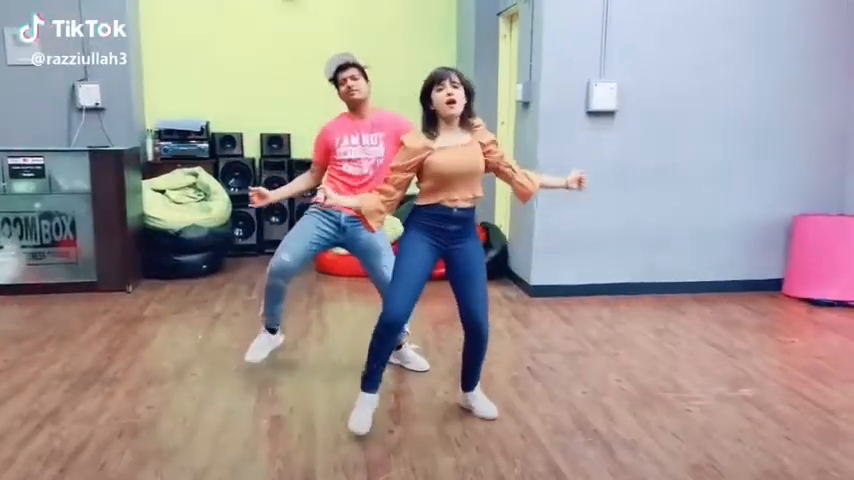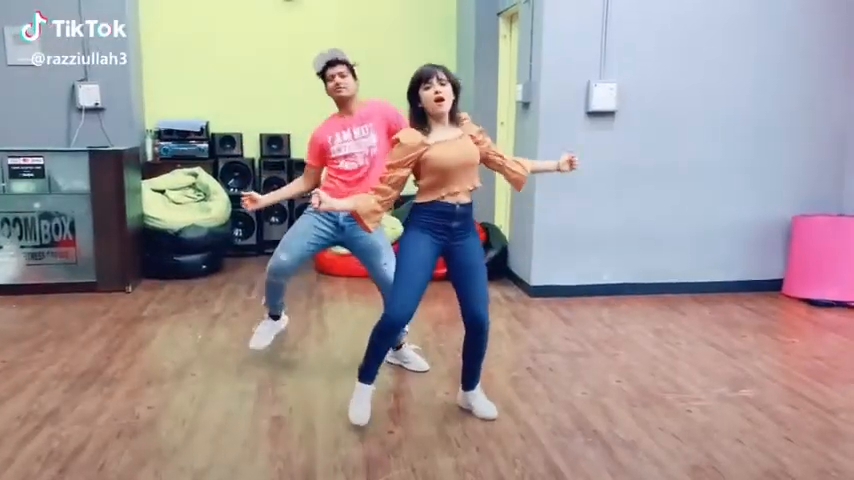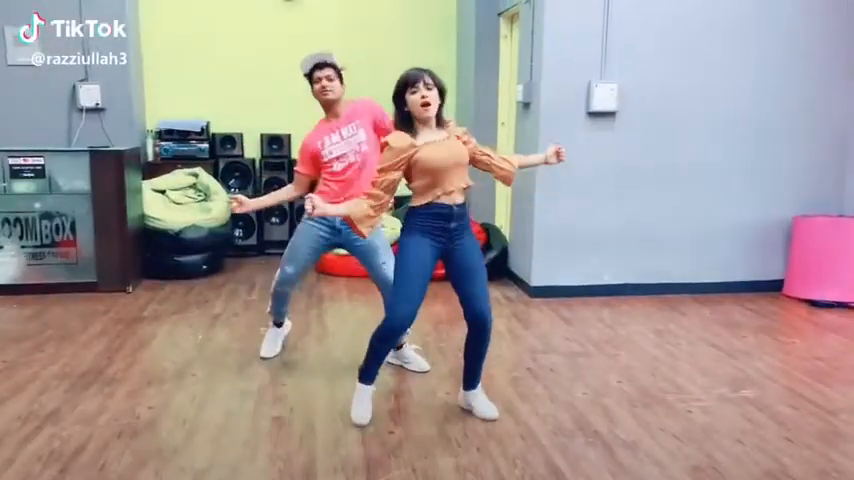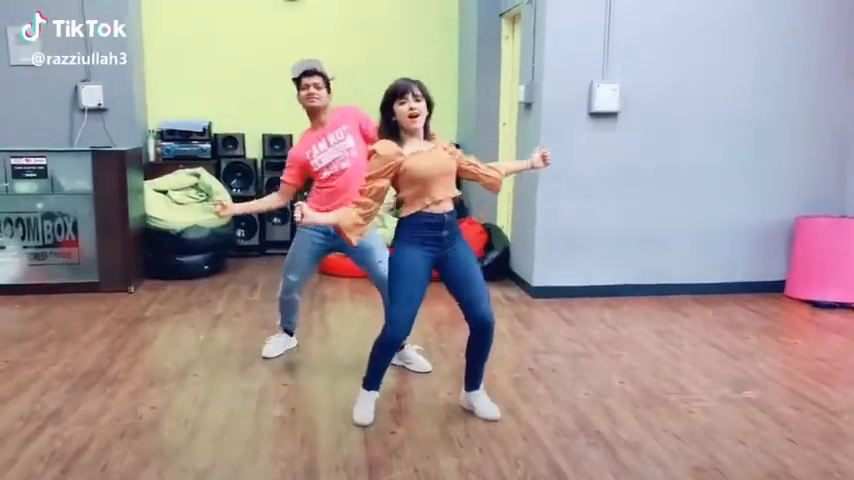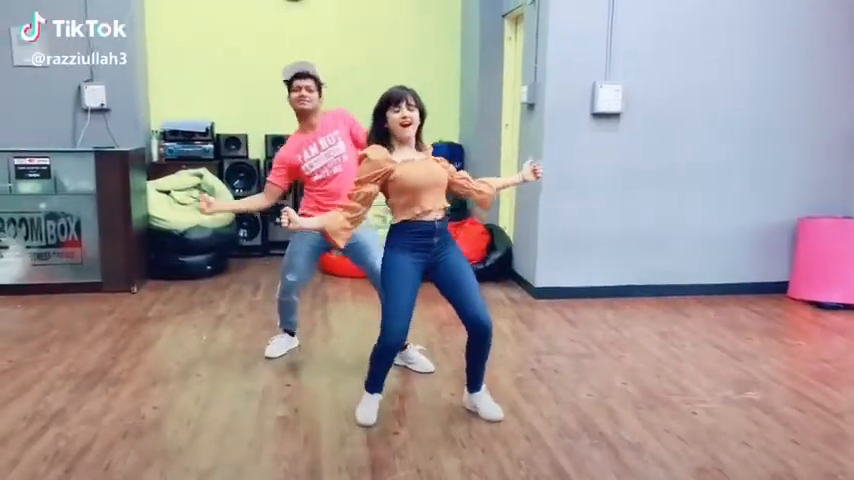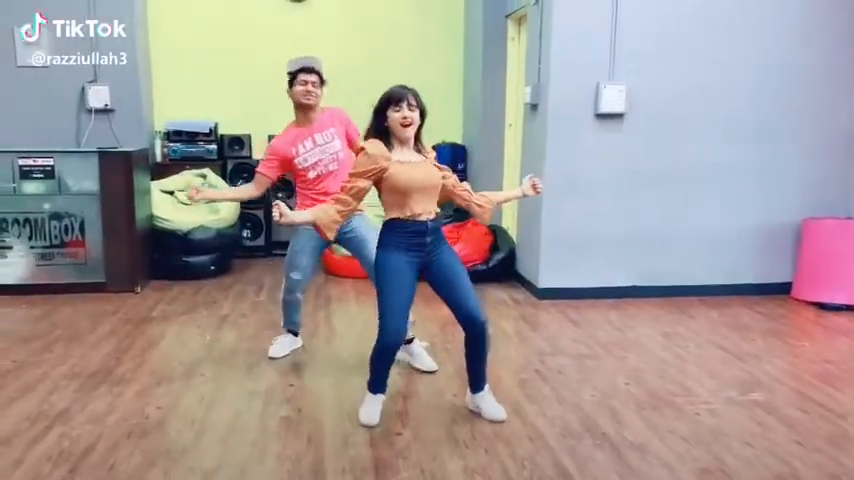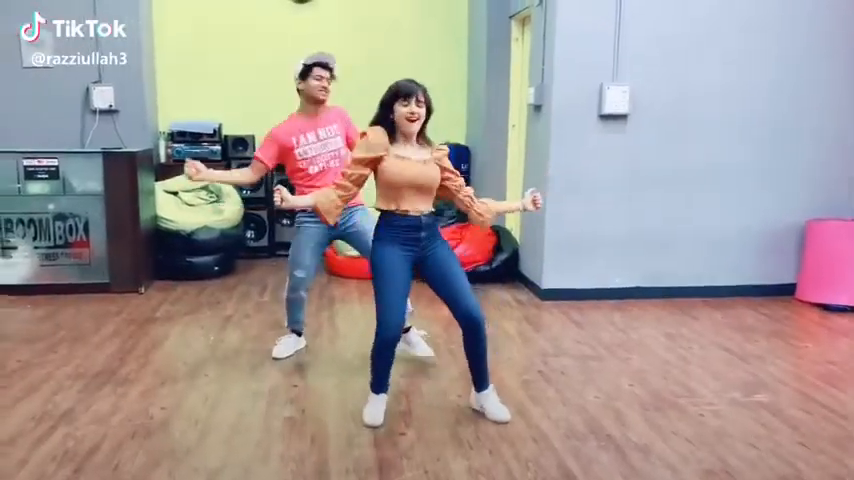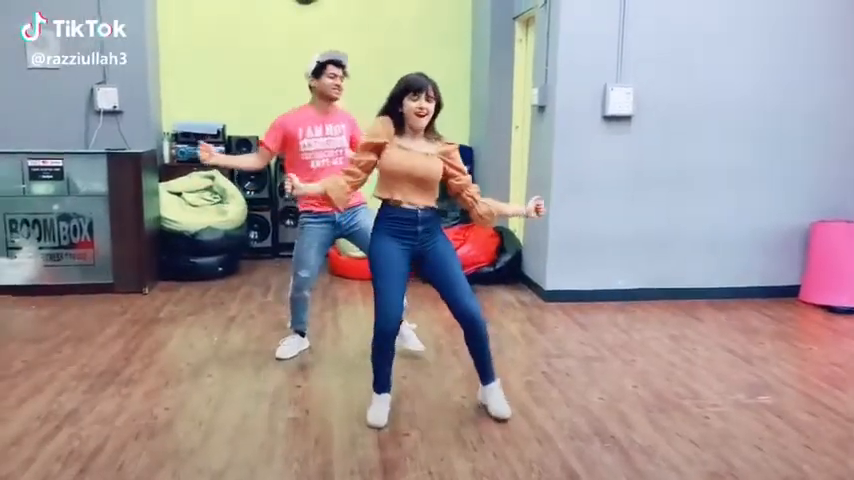
dt=0.1s
person 1, frame 1
left shoulder: (479, 135)
right shoulder: (417, 143)
left elbow: (510, 172)
right elbow: (389, 192)
left wrist: (563, 182)
right wrist: (340, 200)
left hip: (465, 232)
right hip: (424, 229)
left knee: (477, 322)
right knee: (393, 315)
left ankle: (470, 392)
right ankle: (367, 396)
person 1, frame 2
left shoulder: (467, 129)
right shoulder: (411, 139)
left elbow: (502, 162)
right elbow: (385, 190)
left wrist: (555, 165)
right wrist: (335, 203)
left hip: (464, 228)
right hip: (424, 227)
left knee: (478, 319)
right knee: (396, 314)
left ankle: (470, 391)
right ankle: (364, 385)
person 1, frame 3
left shoulder: (453, 133)
right shoulder: (400, 143)
left elbow: (490, 160)
right elbow: (378, 196)
left wrist: (542, 158)
right wrist: (328, 209)
left hip: (461, 228)
right hip: (423, 230)
left knee: (480, 318)
right knee: (398, 319)
left ankle: (471, 392)
right ankle: (365, 386)
person 1, frame 4
left shoulder: (438, 146)
right shoulder: (388, 151)
left elbow: (476, 170)
right elbow: (366, 203)
left wrist: (529, 163)
right wrist: (317, 217)
left hip: (452, 237)
right hip: (414, 240)
left knee: (483, 320)
right knee: (396, 329)
left ankle: (473, 392)
right ankle: (369, 391)
person 1, frame 5
left shoulder: (428, 155)
right shoulder: (378, 158)
left elbow: (466, 185)
right elbow: (353, 209)
left wrist: (519, 178)
right wrist: (305, 222)
left hip: (443, 243)
right hip: (405, 247)
left knee: (480, 323)
right knee: (393, 335)
left ankle: (475, 393)
right ankle: (371, 394)
person 1, frame 6
left shoulder: (428, 158)
right shoulder: (375, 153)
left elbow: (462, 194)
right elbow: (345, 202)
left wrist: (518, 192)
right wrist: (296, 216)
left hip: (437, 243)
right hip: (398, 246)
left knee: (475, 320)
right knee: (392, 335)
left ankle: (479, 393)
right ankle: (375, 395)
person 1, frame 7
left shoulder: (435, 154)
right shoulder: (376, 143)
left elbow: (463, 198)
right elbow: (344, 188)
left wrist: (517, 205)
right wrist: (297, 201)
left hip: (431, 238)
right hip: (392, 239)
left knee: (472, 316)
right knee: (390, 327)
left ankle: (484, 394)
right ankle: (378, 395)
person 1, frame 8
left shoulder: (444, 149)
right shoulder: (383, 133)
left elbow: (469, 195)
right elbow: (351, 176)
left wrist: (521, 209)
right wrist: (306, 188)
left hip: (431, 233)
right hip: (391, 231)
left knee: (470, 314)
right knee: (388, 321)
left ankle: (489, 386)
right ankle: (381, 394)
person 2, frame 1
left shoulder: (394, 123)
right shoulder: (330, 131)
right elbow: (312, 176)
right wrist: (272, 195)
left hip: (365, 221)
right hip: (324, 214)
left knee: (392, 284)
right knee: (280, 267)
left ankle: (398, 347)
right ankle: (270, 330)
person 2, frame 2
left shoulder: (383, 112)
right shoulder: (323, 133)
right elbow: (308, 181)
right wrist: (266, 199)
right hip: (324, 214)
left knee: (393, 283)
right knee: (279, 266)
left ankle: (398, 346)
right ankle: (274, 317)
person 2, frame 3
left shoulder: (367, 110)
right shoulder: (312, 141)
right elbow: (296, 188)
right wrist: (254, 203)
right hip: (320, 219)
left knee: (392, 283)
right knee: (286, 277)
left ankle: (398, 347)
right ankle: (278, 325)
person 2, frame 4
left shoulder: (352, 116)
right shoulder: (300, 150)
right elbow: (282, 197)
right wrist: (238, 208)
right hip: (316, 224)
left knee: (391, 282)
right knee: (291, 284)
left ankle: (400, 348)
right ankle: (287, 333)
person 2, frame 5
left shoulder: (342, 120)
right shoulder: (288, 153)
right elbow: (268, 197)
right wrist: (224, 206)
right knee: (290, 284)
left ankle: (403, 347)
right ankle: (287, 333)
person 2, frame 6
left shoulder: (337, 118)
right shoulder: (281, 144)
right elbow: (256, 188)
right wrist: (213, 194)
left hip: (351, 215)
right hip: (310, 221)
right knee: (294, 283)
left ankle: (407, 342)
right ankle: (292, 334)
person 2, frame 7
left shoulder: (340, 117)
right shoulder: (283, 132)
right elbow: (253, 174)
right wrist: (210, 176)
left hip: (353, 210)
right hip: (312, 217)
right knee: (298, 281)
left ankle: (405, 331)
right ankle: (295, 333)
person 2, frame 8
left shoulder: (345, 119)
right shoulder: (288, 121)
right elbow: (259, 160)
right wrist: (219, 159)
left hip: (355, 209)
right hip: (315, 216)
right knee: (302, 280)
left ankle: (397, 325)
right ankle: (298, 334)
